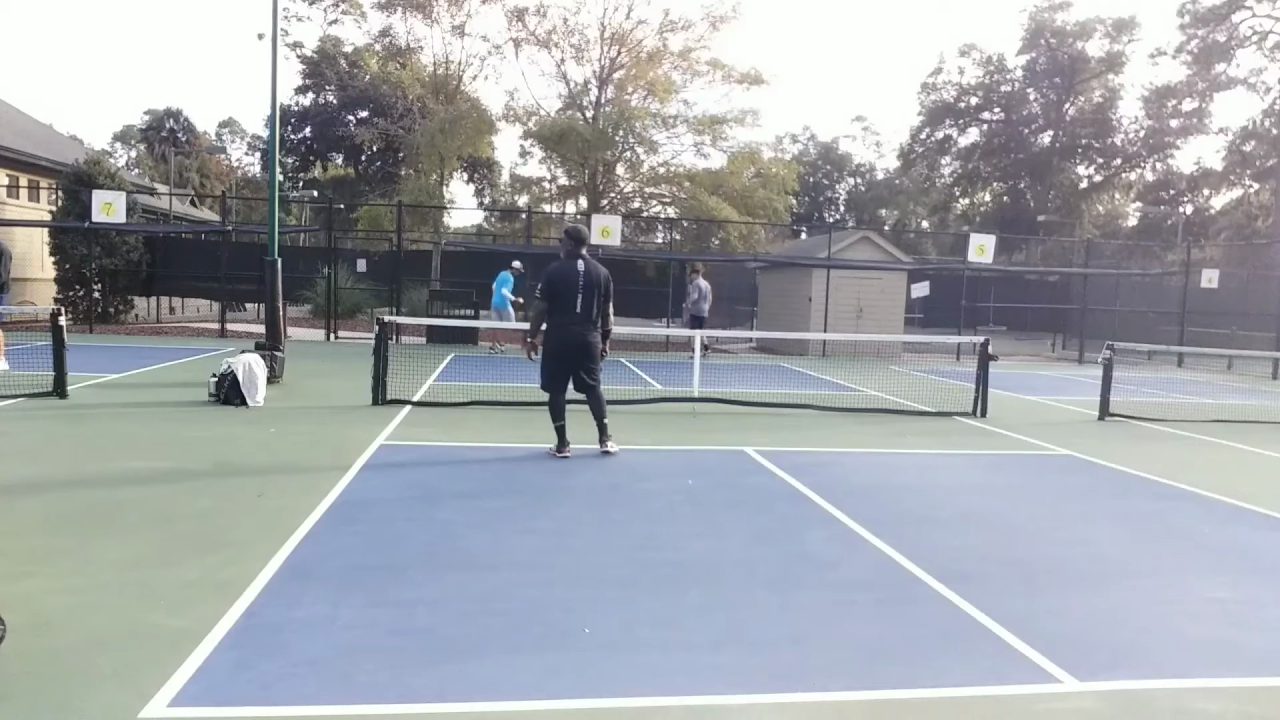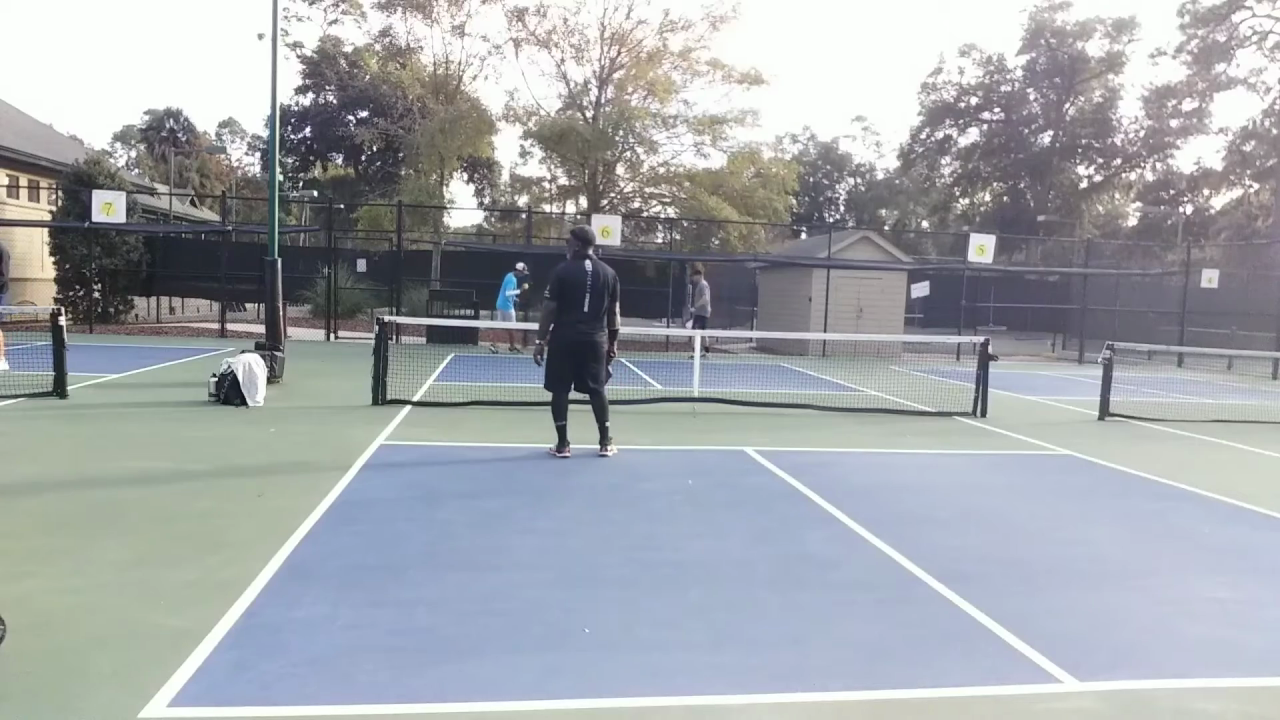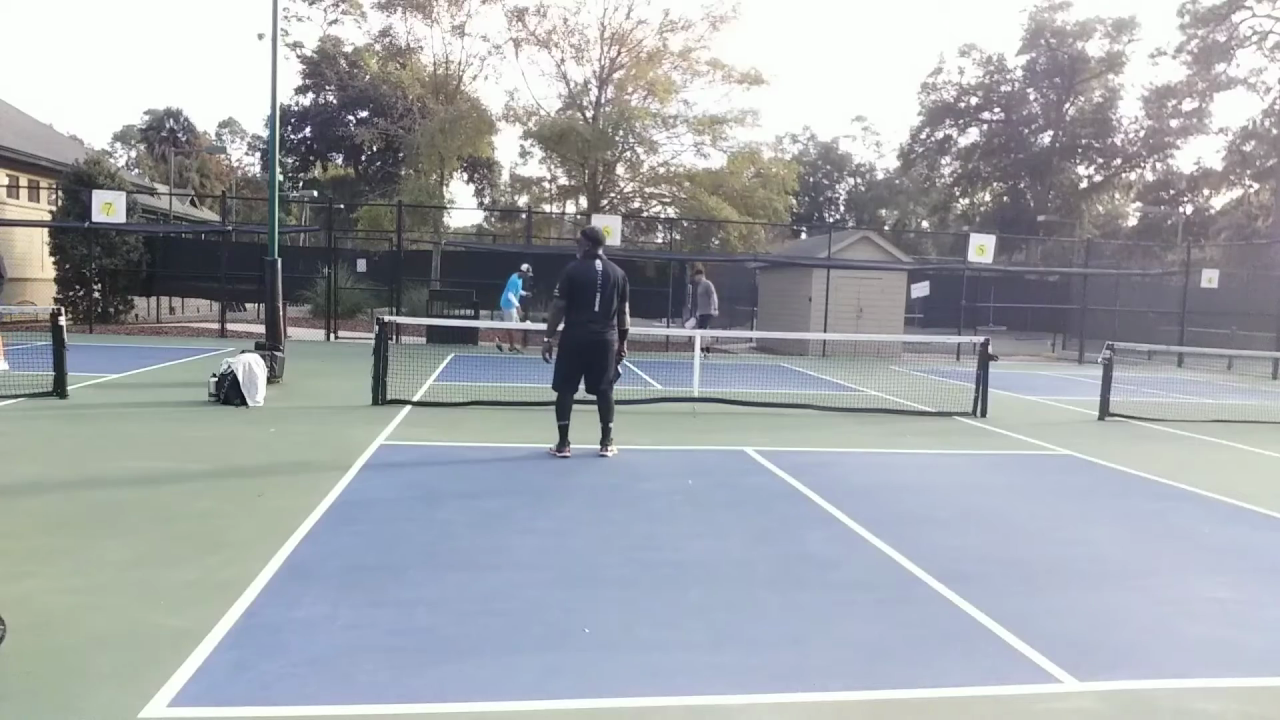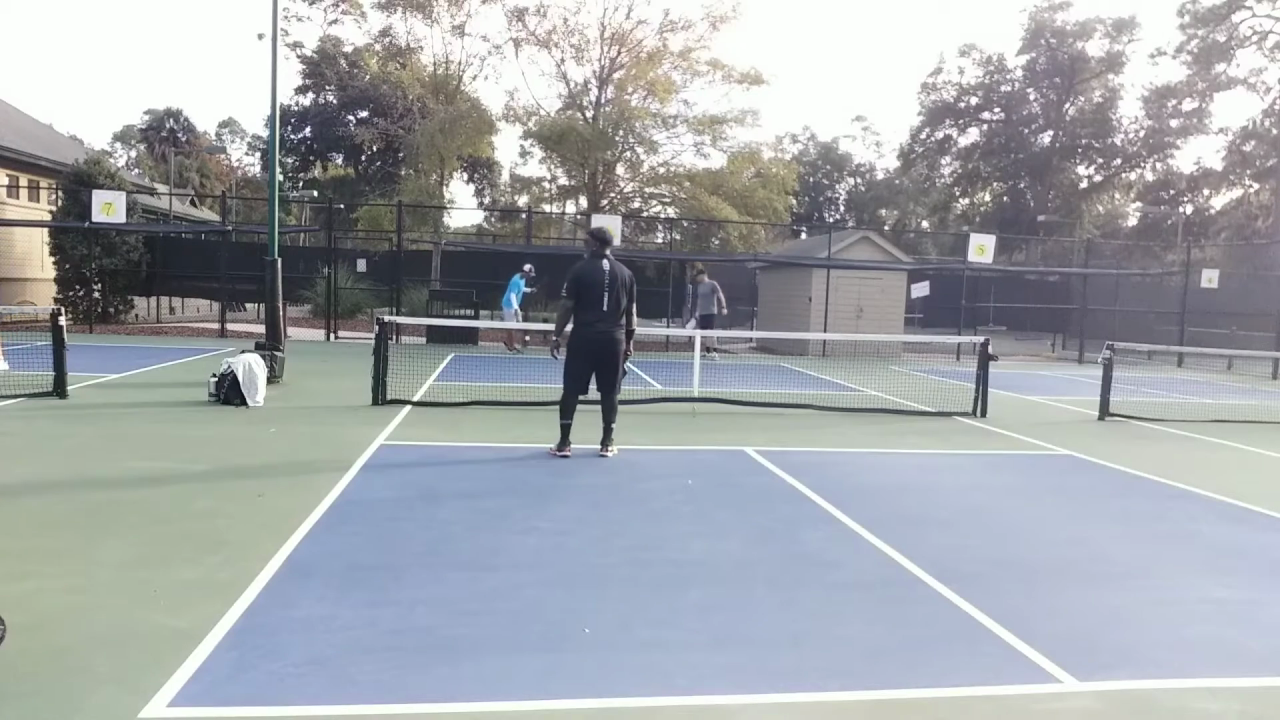
dt=0.2s
person 1, frame 1
left shoulder: (555, 271)
right shoulder: (602, 272)
left elbow: (540, 309)
right elbow: (607, 312)
left wrist: (531, 338)
right wrist: (605, 340)
left hip: (558, 340)
right hip: (589, 340)
left knee: (557, 391)
right knee: (593, 388)
left ankle: (562, 444)
right ankle: (605, 439)
person 1, frame 2
left shoulder: (563, 271)
right shoulder: (609, 273)
left elbow: (549, 309)
right elbow: (614, 312)
left wrist: (540, 340)
right wrist: (612, 342)
left hip: (564, 340)
right hip: (595, 340)
left knee: (560, 390)
right knee: (597, 390)
left ankle: (562, 444)
right ankle: (605, 442)
person 1, frame 3
left shoulder: (573, 270)
right shoulder: (618, 273)
left elbow: (558, 308)
right elbow: (623, 312)
left wrist: (548, 338)
right wrist: (622, 342)
left hip: (574, 339)
right hip: (605, 340)
left knee: (565, 390)
right knee: (604, 391)
left ankle: (563, 443)
right ankle: (606, 443)
person 1, frame 4
left shoulder: (580, 269)
right shoulder: (625, 273)
left elbow: (566, 307)
right elbow: (631, 312)
left wrist: (556, 336)
right wrist: (628, 341)
left hip: (583, 338)
right hip: (613, 340)
left knee: (571, 390)
right knee: (610, 392)
left ankle: (564, 443)
right ankle: (607, 443)
